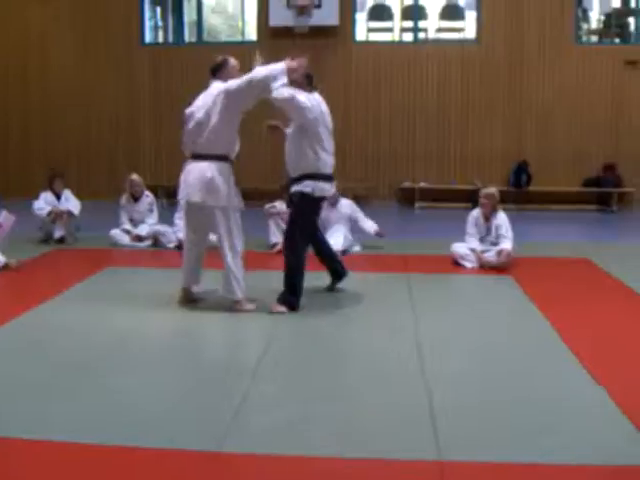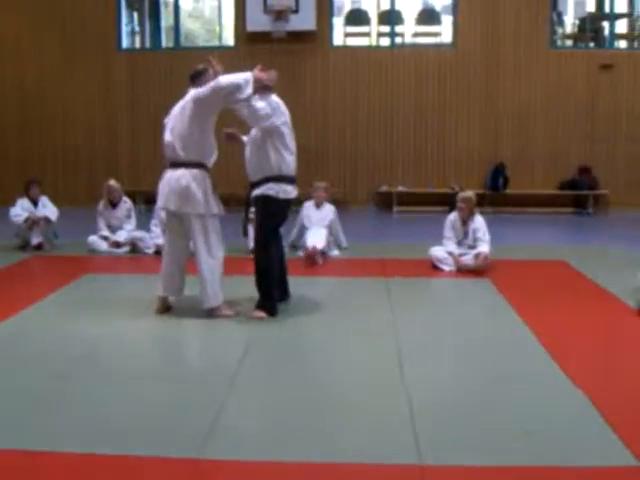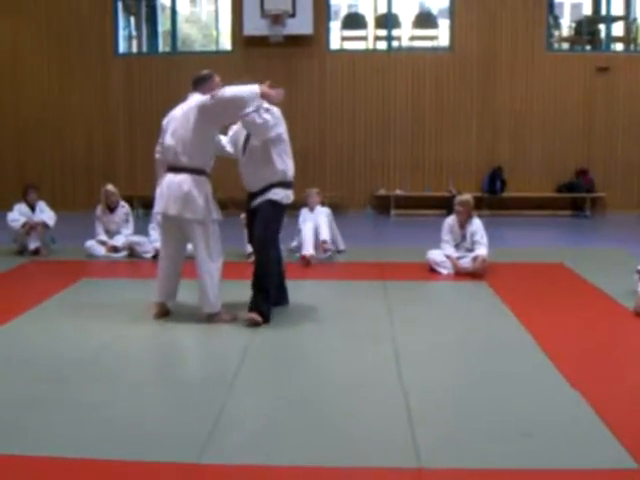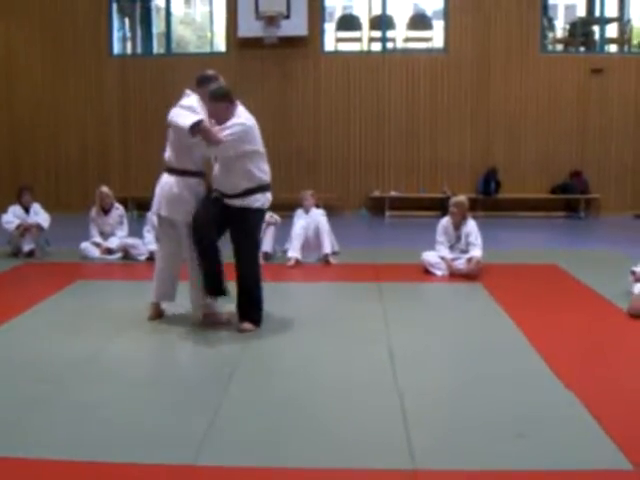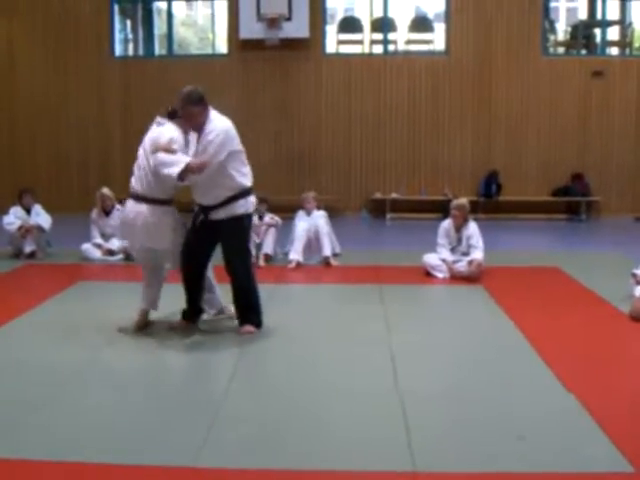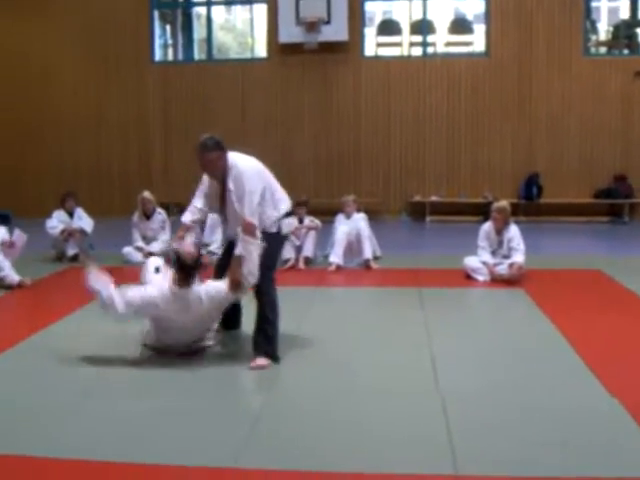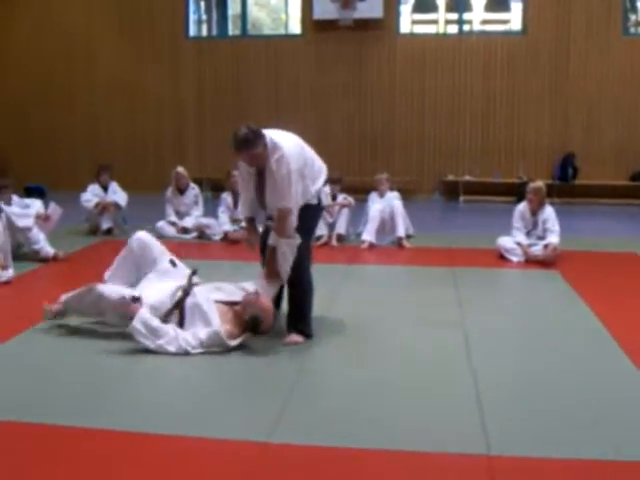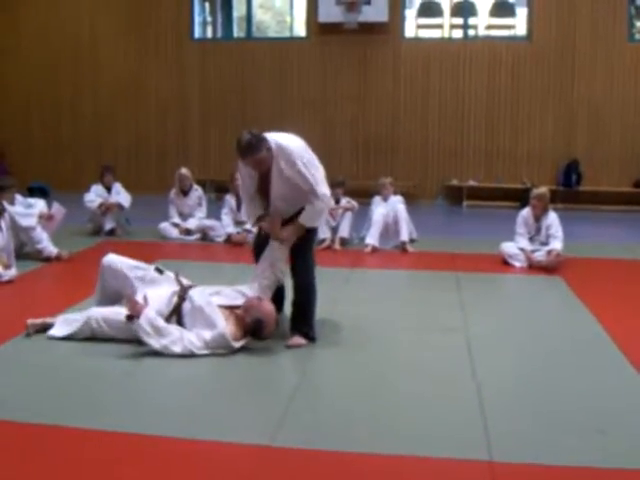
dt=0.5s
person 1, frame 1
left shoulder: (200, 101)
right shoulder: (227, 92)
left elbow: (188, 140)
right elbow: (254, 81)
right wrist: (287, 67)
left hip: (195, 170)
right hip: (215, 173)
left knee: (195, 237)
right knee: (231, 240)
left ankle: (187, 290)
right ankle: (238, 298)
person 1, frame 2
left shoulder: (178, 109)
right shoulder: (199, 99)
right elbow: (222, 86)
right wrist: (254, 77)
left hip: (173, 180)
right hip: (193, 182)
left knee: (174, 245)
right knee: (209, 247)
left ankle: (165, 299)
right ankle: (214, 304)
person 1, frame 3
left shoulder: (175, 112)
right shoulder: (204, 106)
left elbow: (160, 153)
right elbow: (226, 96)
right wrist: (261, 92)
left hip: (169, 185)
right hip: (192, 186)
left knee: (170, 250)
right knee: (208, 251)
left ankle: (162, 303)
right ankle: (212, 309)
person 1, frame 4
left shoulder: (195, 106)
right shoulder: (191, 105)
right elbow: (176, 115)
right wrist: (202, 128)
left hip: (171, 185)
right hip: (185, 188)
left knee: (168, 250)
left ankle: (158, 303)
right ankle: (207, 311)
person 1, frame 5
left shoulder: (157, 131)
right shoulder: (171, 135)
right elbow: (162, 159)
right wrist: (187, 166)
left hip: (134, 212)
right hip: (155, 214)
left knee: (153, 266)
left ankle: (144, 314)
right ankle: (215, 307)
person 1, frame 6
left shoulder: (159, 296)
right shoulder: (211, 295)
left elbow: (117, 301)
right elbow: (246, 277)
left wrist: (97, 280)
right wrist: (248, 236)
left knee: (154, 263)
person 1, frame 7
left shoulder: (219, 334)
right shoulder: (254, 298)
left elbow: (173, 341)
left wrist: (137, 316)
left hip: (165, 308)
right hip: (187, 286)
left knee: (105, 293)
right knee: (141, 240)
left ankle: (66, 305)
person 1, frame 8
left shoulder: (223, 336)
right shoulder: (252, 298)
left elbow: (178, 343)
right elbow: (268, 276)
left wrist: (142, 316)
right wrist: (277, 239)
left hip: (161, 315)
right hip: (178, 287)
left knee: (94, 319)
right knee: (110, 263)
left ankle: (53, 323)
right ankle: (110, 308)
person 2, frame 1
left shoulder: (310, 103)
right shoulder: (307, 105)
left elbow: (282, 96)
right wrist: (283, 132)
left hip: (311, 184)
right hip: (309, 182)
left knee: (294, 239)
right knee: (309, 232)
left ankle: (289, 299)
right ankle: (337, 271)
person 2, frame 2
left shoulder: (273, 106)
right shoulder: (267, 110)
left elbow: (247, 107)
right wrist: (240, 139)
left hip: (275, 188)
right hip: (269, 187)
left knee: (264, 243)
right knee: (270, 241)
left ankle: (267, 304)
right ankle: (279, 291)
person 2, frame 3
left shoulder: (271, 114)
right shoulder: (244, 123)
left elbow: (258, 125)
right elbow: (228, 145)
left hip: (274, 192)
right hip: (256, 193)
left knee: (264, 245)
right knee: (263, 245)
left ankle: (259, 306)
right ankle: (277, 295)
person 2, frame 4
left shoulder: (243, 125)
right shoulder: (230, 118)
left elbow: (215, 143)
left hip: (250, 198)
right hip: (223, 194)
left knee: (245, 258)
right knee: (202, 230)
left ankle: (249, 315)
right ankle: (215, 286)
person 2, frame 5
left shoulder: (219, 130)
right shoulder: (203, 128)
left elbow: (199, 169)
left hip: (234, 207)
right hip: (208, 208)
left knee: (238, 265)
right knee: (191, 259)
left ankle: (251, 319)
right ankle: (192, 314)
person 2, frame 6
left shoulder: (245, 171)
right shoulder: (212, 173)
left elbow: (249, 220)
right elbow: (199, 203)
left wrist: (238, 263)
right wrist: (183, 231)
left hip: (269, 226)
left knee: (262, 282)
right knee: (222, 271)
left ankle: (266, 350)
right ankle: (230, 323)
person 2, frame 7
left shoulder: (285, 153)
right shoulder: (250, 155)
left elbow: (287, 209)
right elbow: (247, 189)
left wrist: (274, 251)
right wrist: (250, 222)
left hip: (307, 197)
right hip: (279, 200)
left knee: (296, 257)
right knee: (266, 249)
left ankle: (300, 327)
person 2, frame 8
left shoulder: (292, 152)
right shoulder: (248, 161)
left elbow: (322, 196)
right elbow: (248, 197)
left wrist: (296, 228)
right wrist: (261, 221)
left hip: (304, 204)
right hip: (275, 208)
left knee: (301, 263)
right knee: (262, 252)
left ankle: (303, 330)
